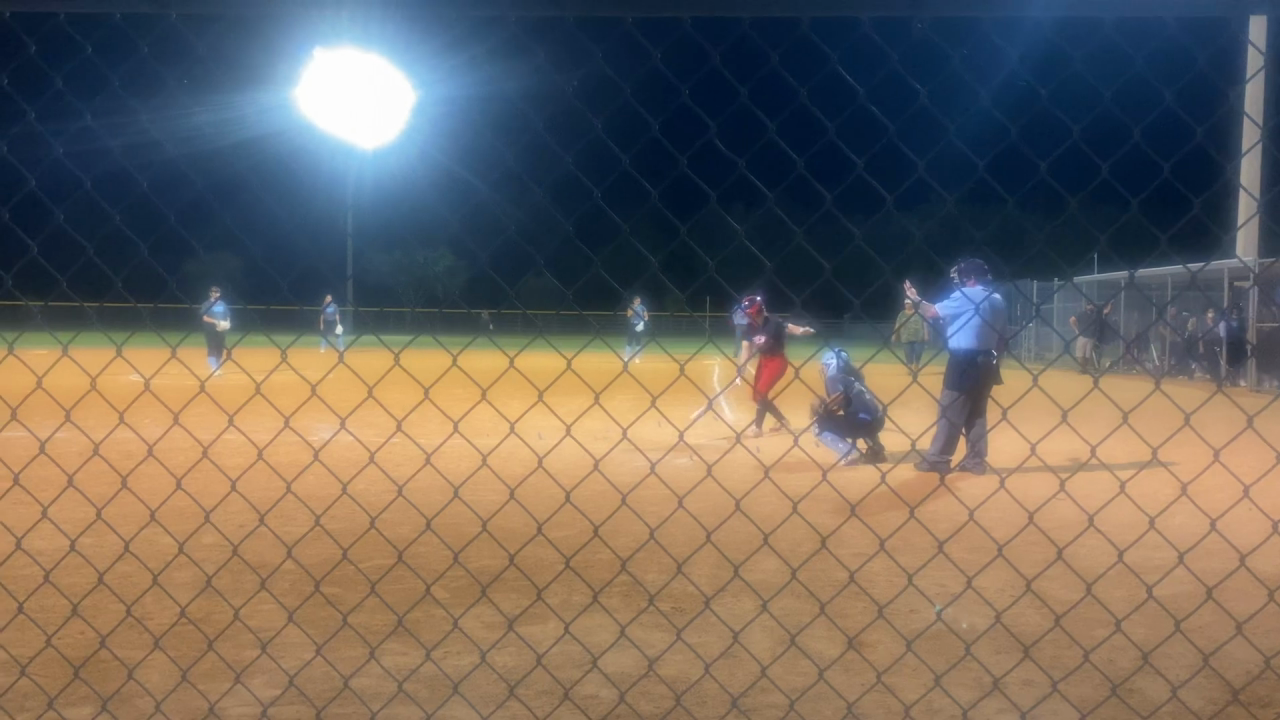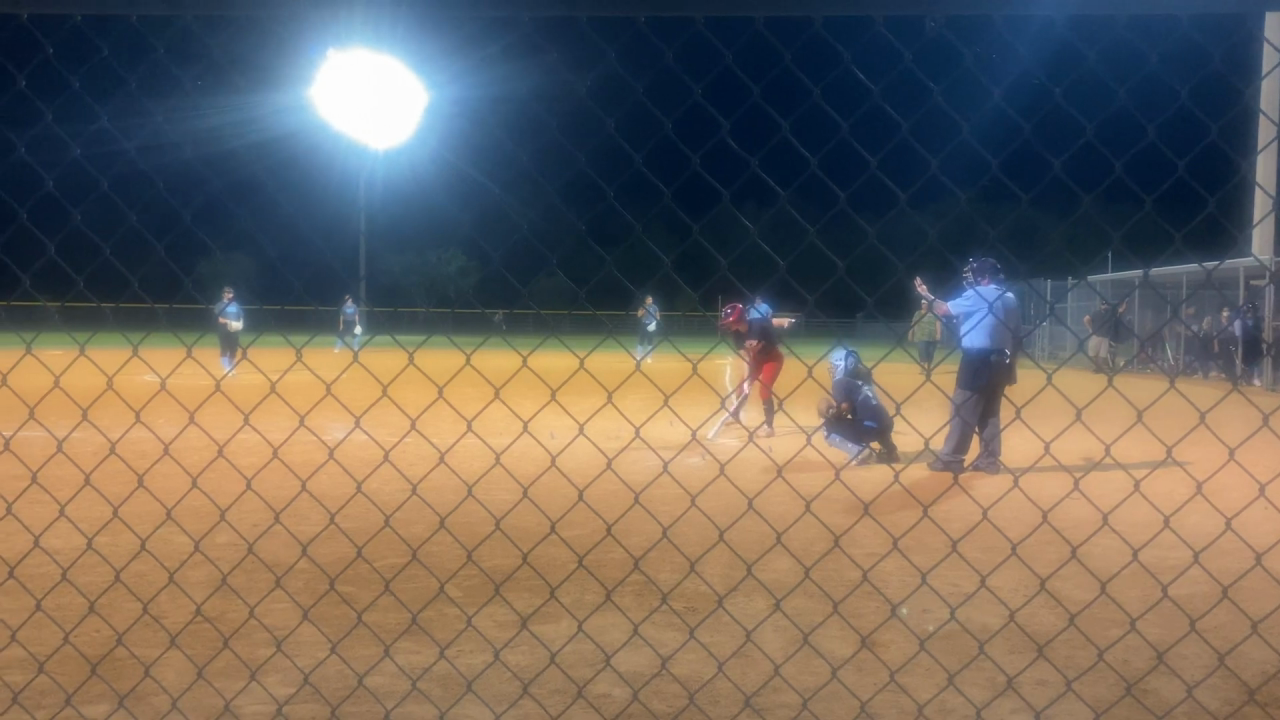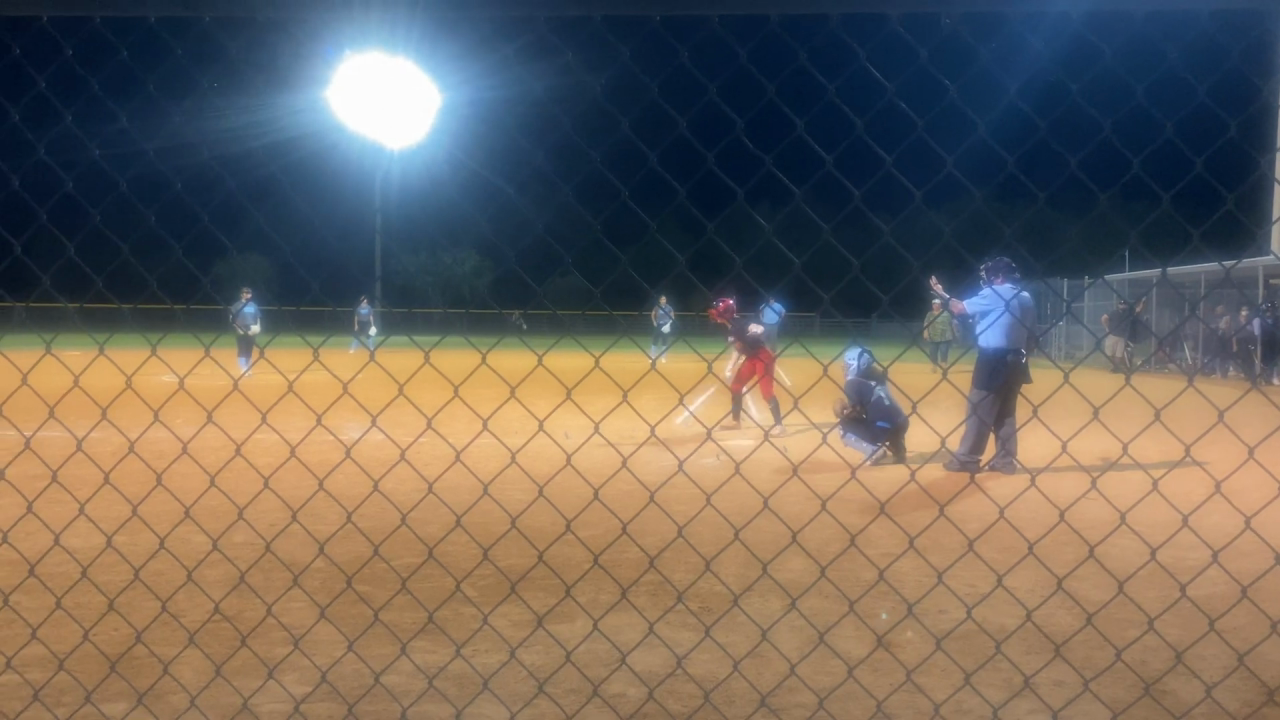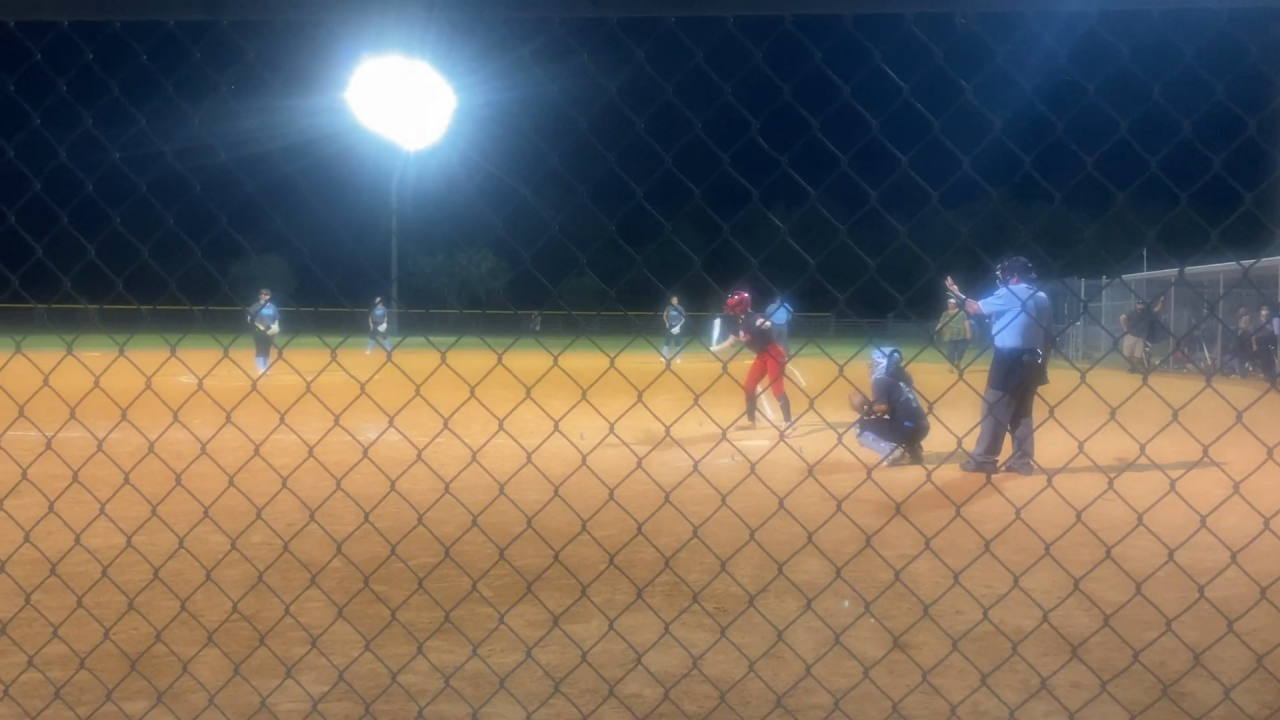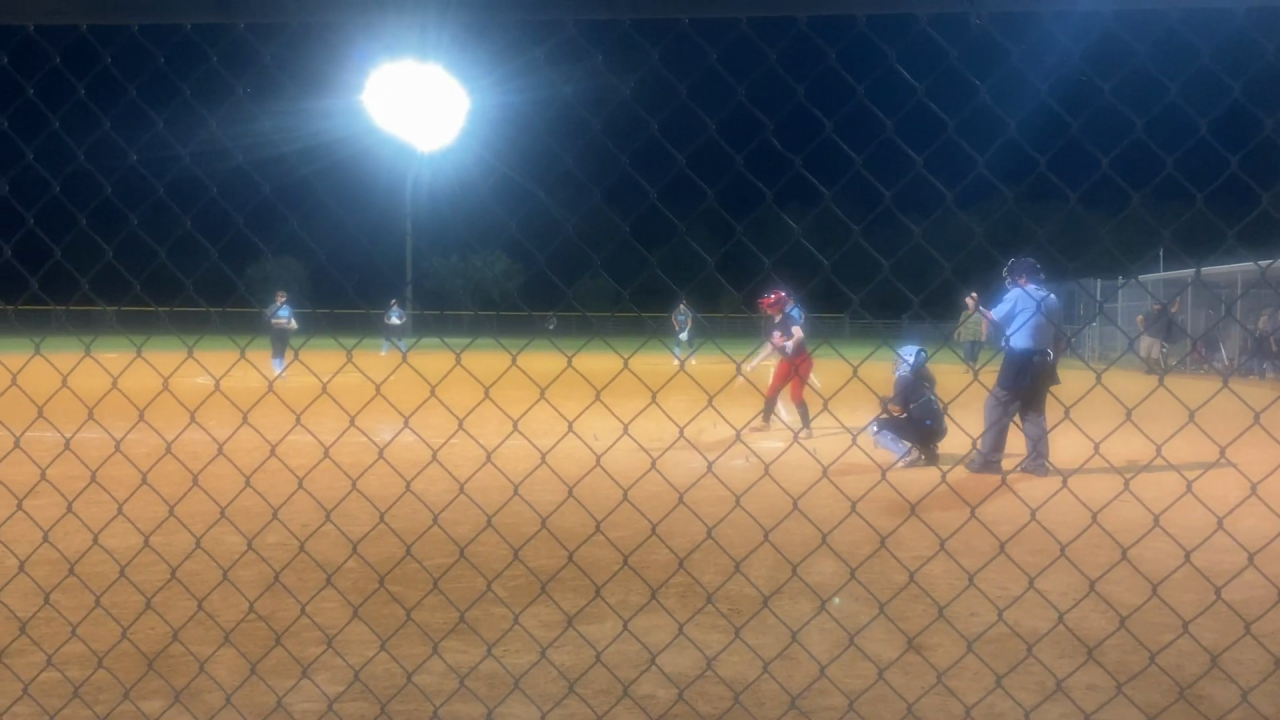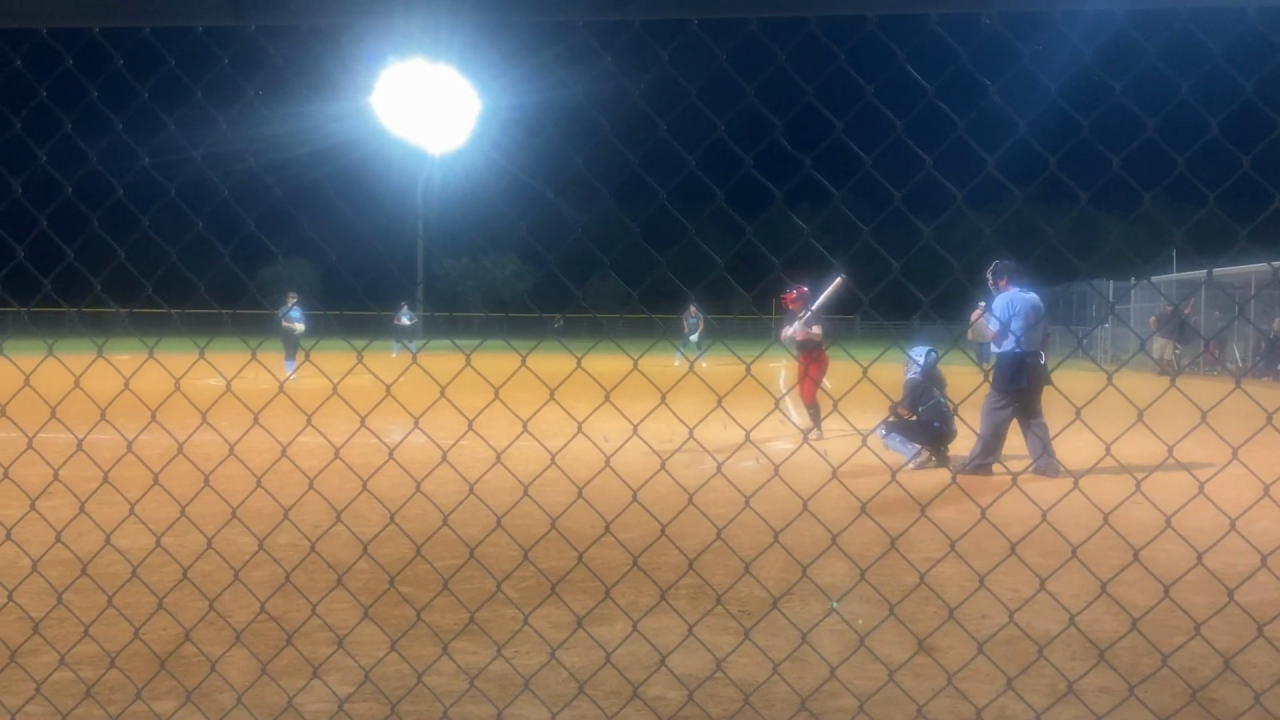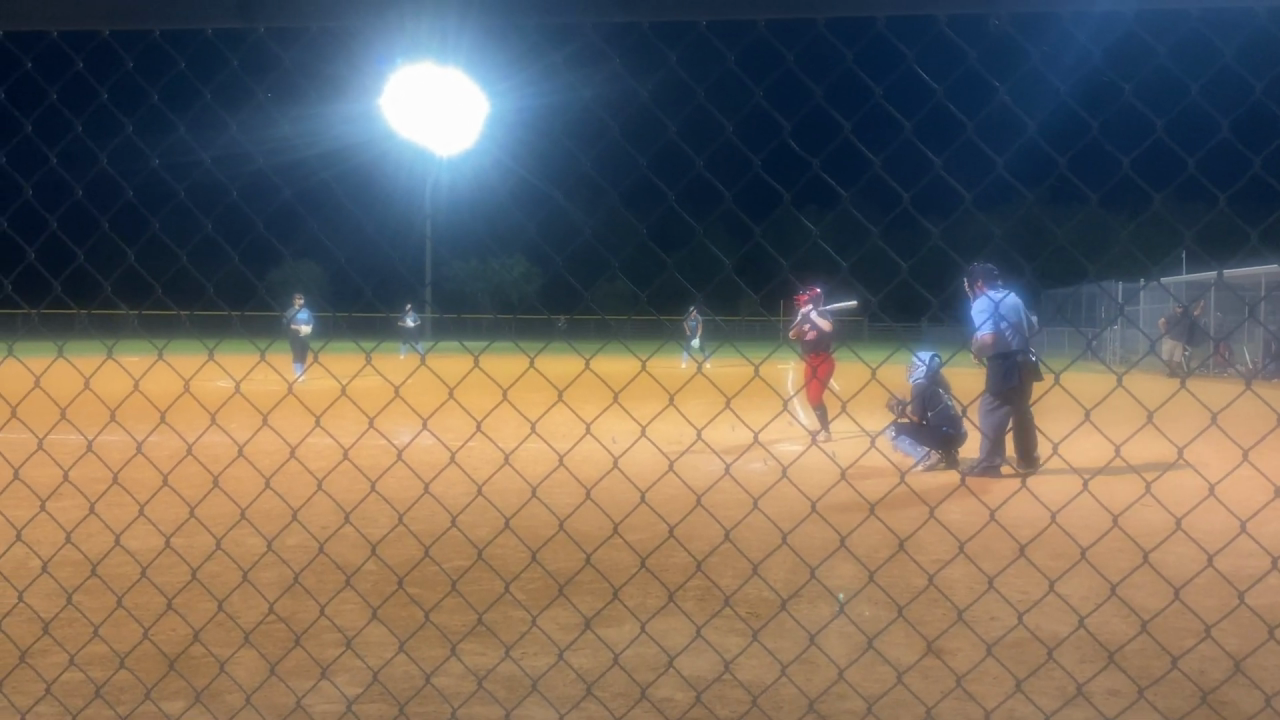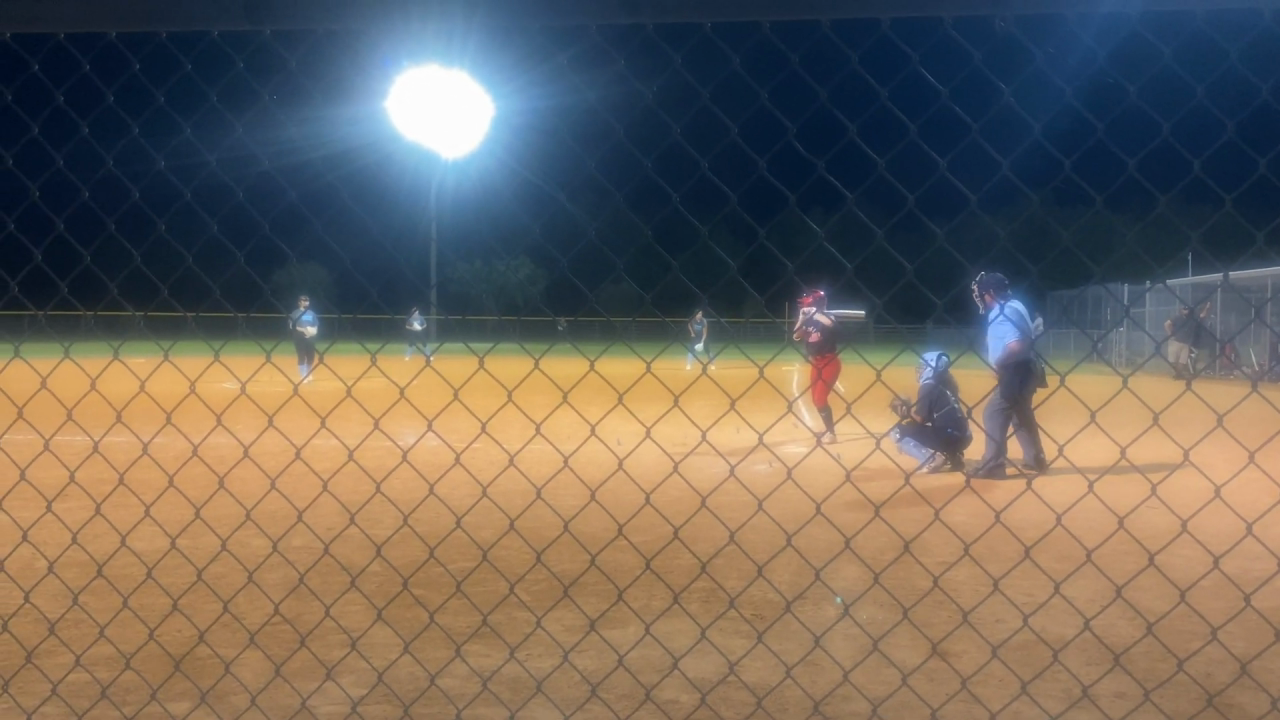
dt=0.4s
person 1, frame 1
left shoulder: (965, 295)
right shoulder: (998, 300)
left elbow: (932, 312)
right elbow: (1001, 337)
left wrist: (915, 299)
right wrist: (993, 362)
left hip: (964, 362)
right hip: (986, 362)
left knee: (950, 411)
right knee: (976, 413)
left ankle: (938, 459)
right ankle: (975, 460)
person 1, frame 2
left shoulder: (979, 294)
right shoulder: (1011, 299)
left elbow: (943, 310)
right elbow: (1016, 337)
left wrist: (927, 295)
right wrist: (1011, 365)
left hip: (977, 360)
right hip: (999, 362)
left knee: (963, 410)
right knee: (990, 412)
left ankle: (951, 458)
right ankle: (989, 459)
person 1, frame 3
left shoulder: (994, 293)
right shoulder: (1027, 298)
left elbow: (959, 308)
right elbow: (1031, 335)
left wrist: (942, 294)
right wrist: (1022, 360)
left hip: (993, 360)
right hip: (1016, 361)
left knee: (979, 410)
right knee: (1006, 412)
left ankle: (967, 459)
right ankle: (1005, 459)
person 1, frame 4
left shoulder: (1009, 293)
right shoulder: (1043, 299)
left elbow: (975, 309)
right elbow: (1049, 337)
left wrist: (957, 294)
right wrist: (1042, 363)
left hip: (1009, 360)
right hip: (1032, 361)
left knee: (995, 410)
right knee: (1022, 412)
left ankle: (984, 459)
right ankle: (1022, 460)
person 1, frame 5
left shoulder: (1018, 295)
right shoulder: (1052, 299)
left elbow: (992, 318)
right elbow: (1060, 338)
left wrist: (975, 306)
right wrist: (1052, 363)
left hip: (1019, 362)
right hip: (1043, 362)
left knee: (997, 407)
right knee: (1035, 413)
left ankle: (988, 459)
right ankle: (1037, 461)
person 1, frame 6
left shoulder: (1005, 299)
right shoulder: (1035, 299)
left elbow: (993, 335)
right elbow: (1044, 335)
left hip: (1011, 365)
right hip: (1033, 363)
left knee: (995, 412)
right knee: (1032, 414)
left ankle: (981, 462)
right ankle: (1047, 462)
person 1, frame 7
left shoulder: (982, 303)
right shoulder: (1014, 298)
left elbow: (988, 340)
right elbow: (1032, 329)
left wrist: (976, 351)
left hip: (1003, 365)
right hip: (1025, 361)
left knee: (991, 413)
right knee: (1021, 410)
left ankle: (989, 464)
right ankle: (1027, 458)
person 1, frame 8
left shoulder: (999, 313)
right shoulder: (1016, 306)
left elbow: (1015, 346)
left wrist: (998, 364)
left hip: (1015, 372)
right hip: (1027, 370)
left knee: (994, 415)
right knee: (1022, 415)
left ankle: (993, 465)
right ankle: (1035, 460)
